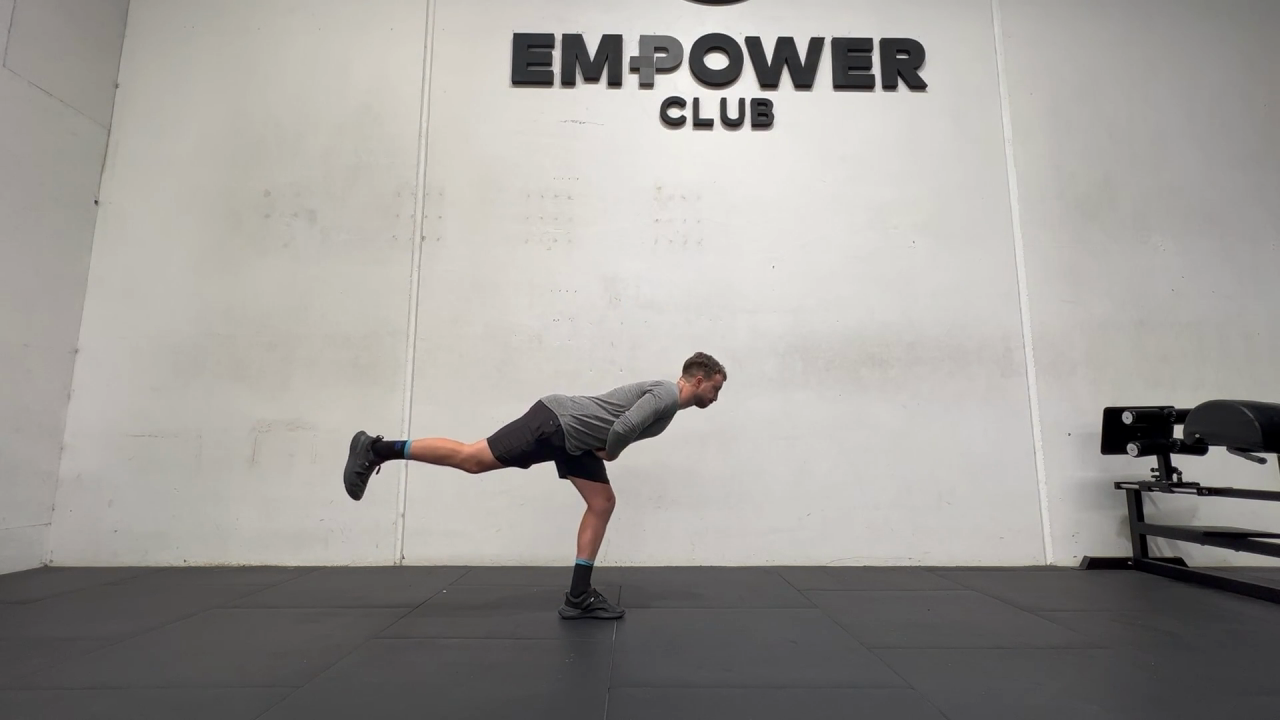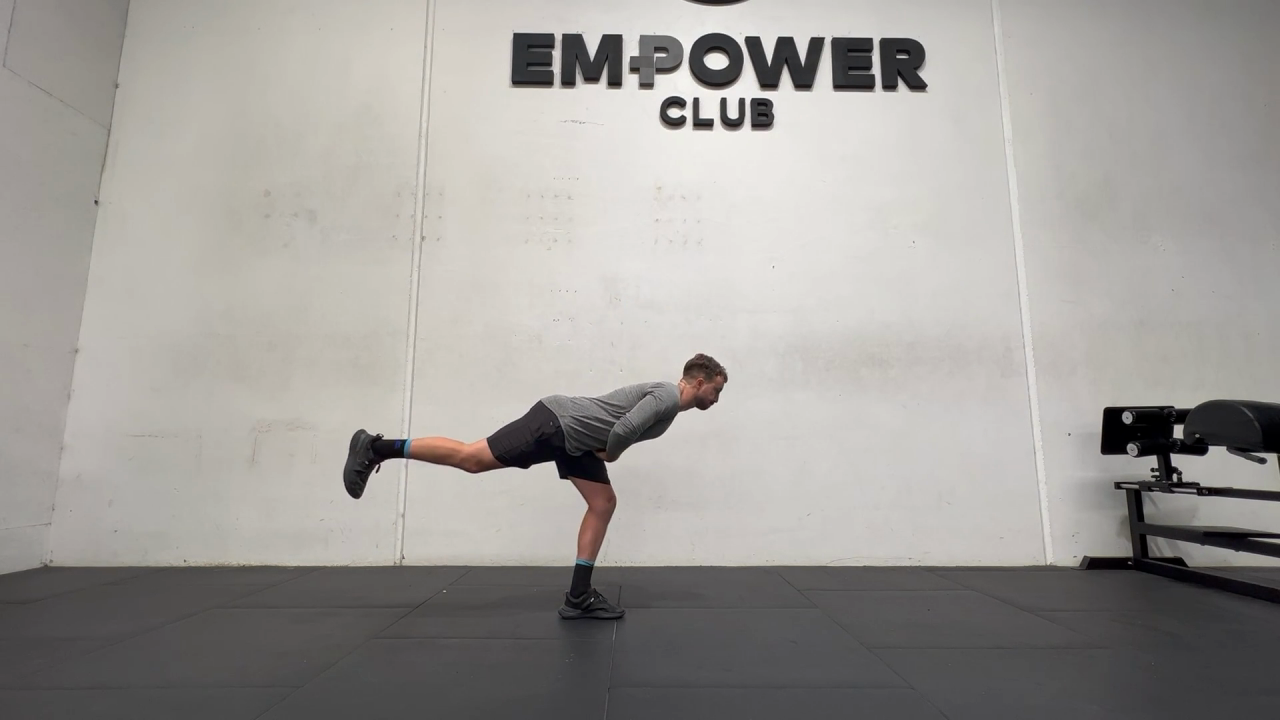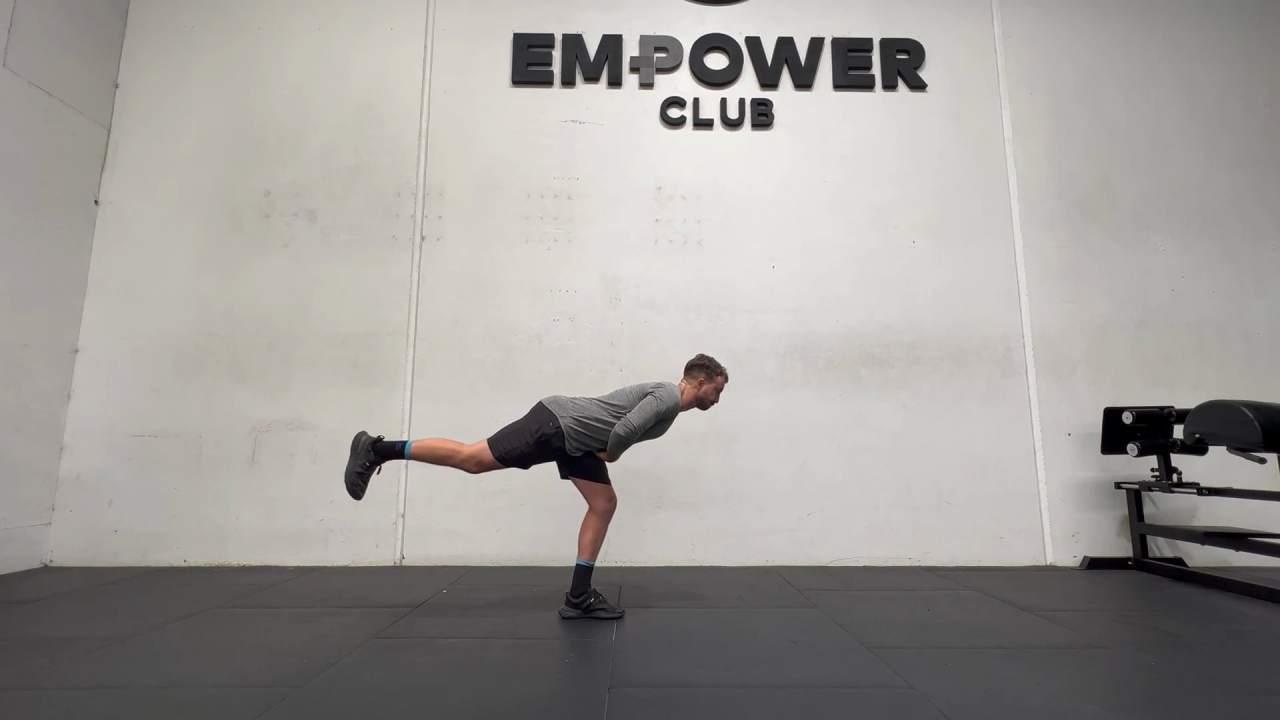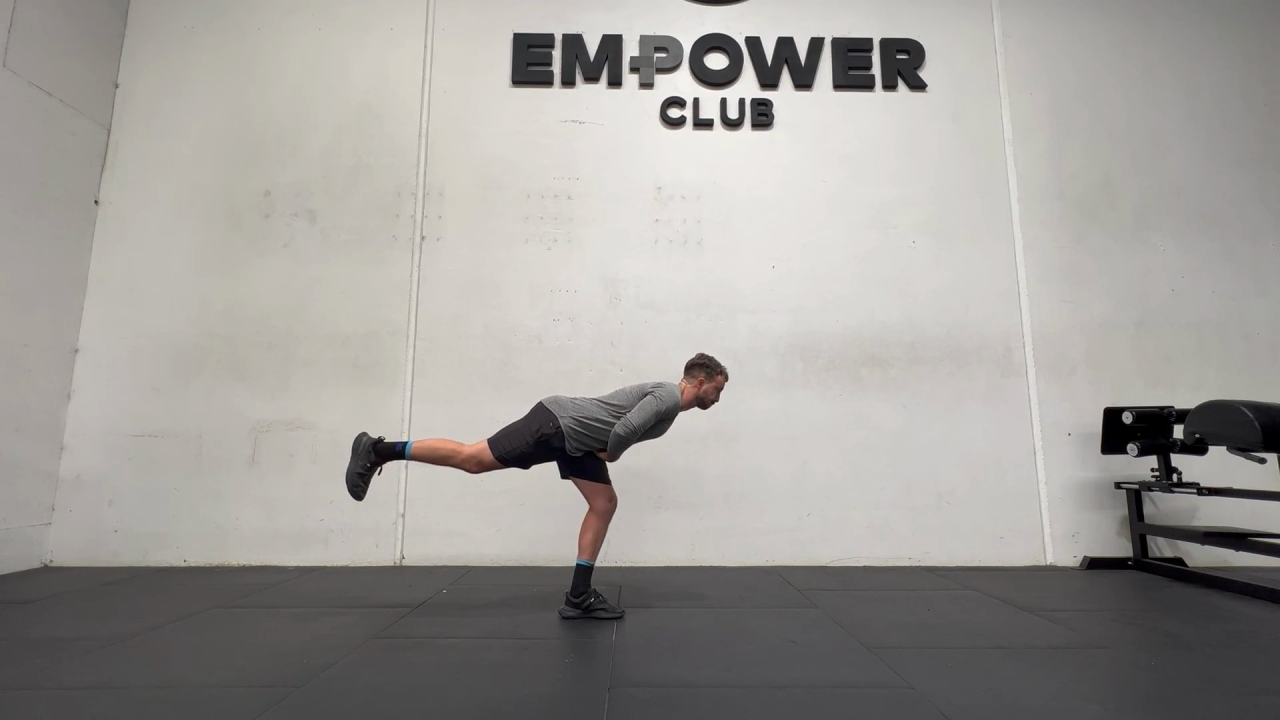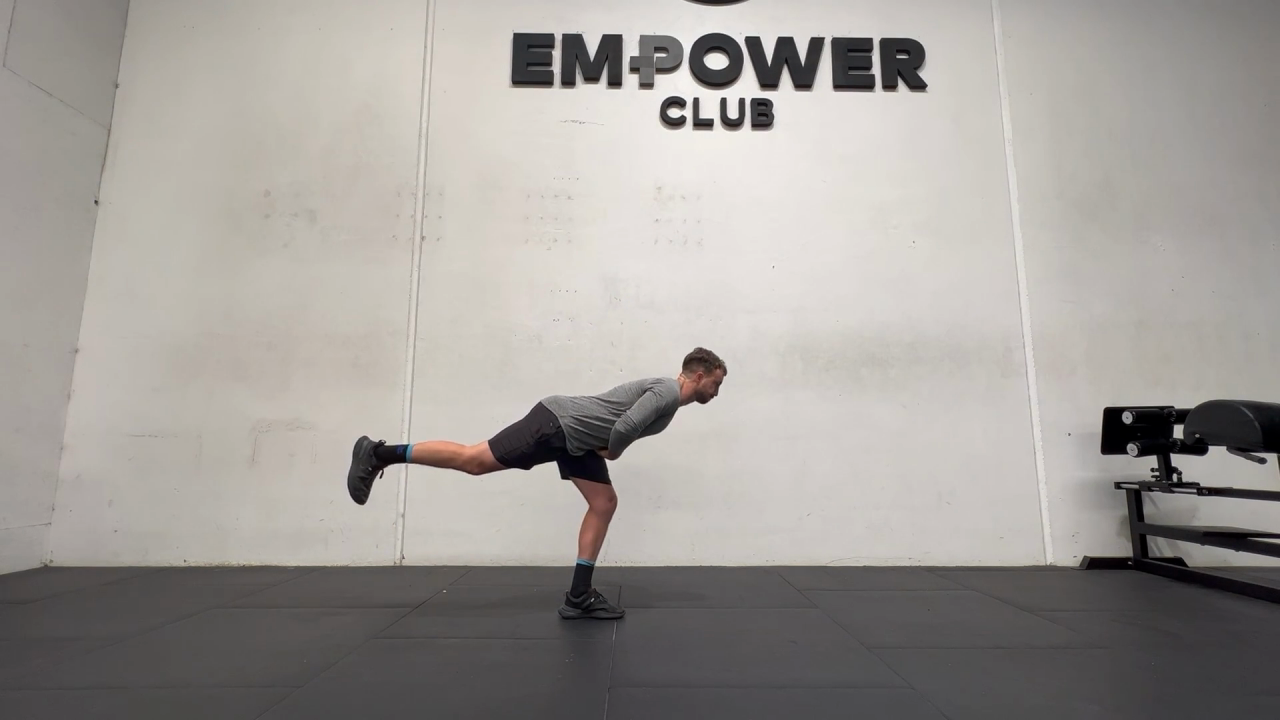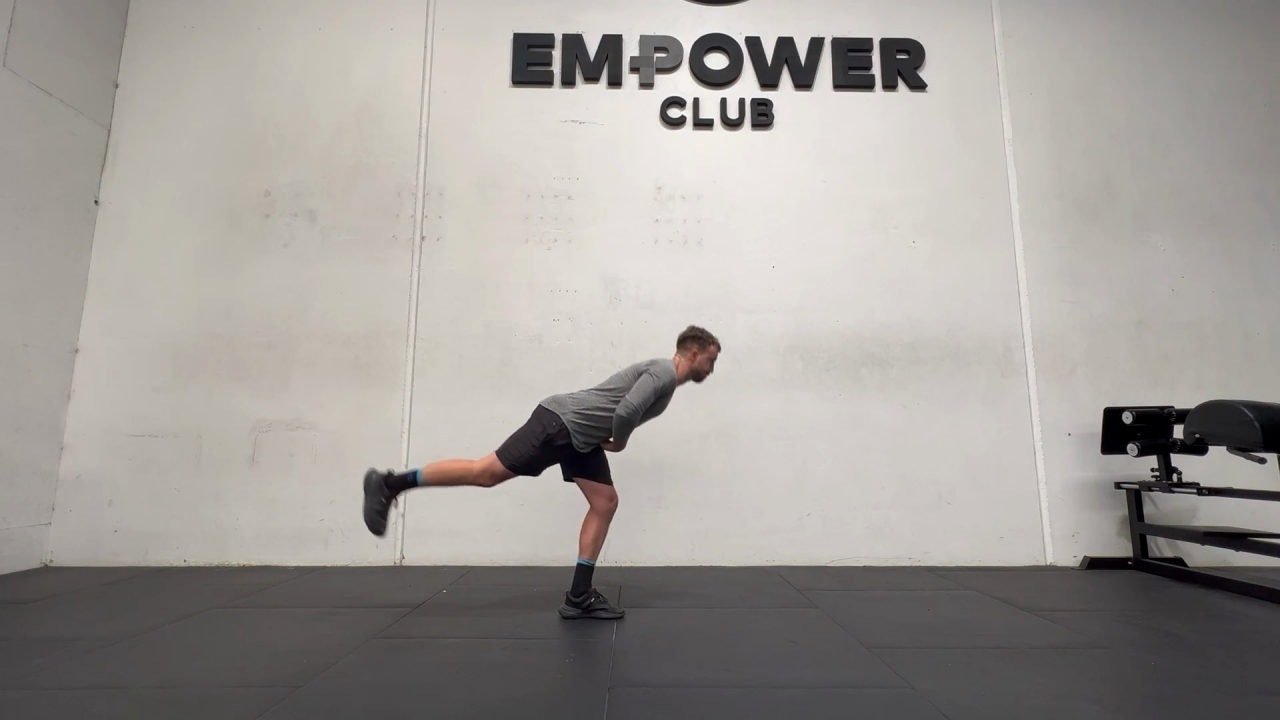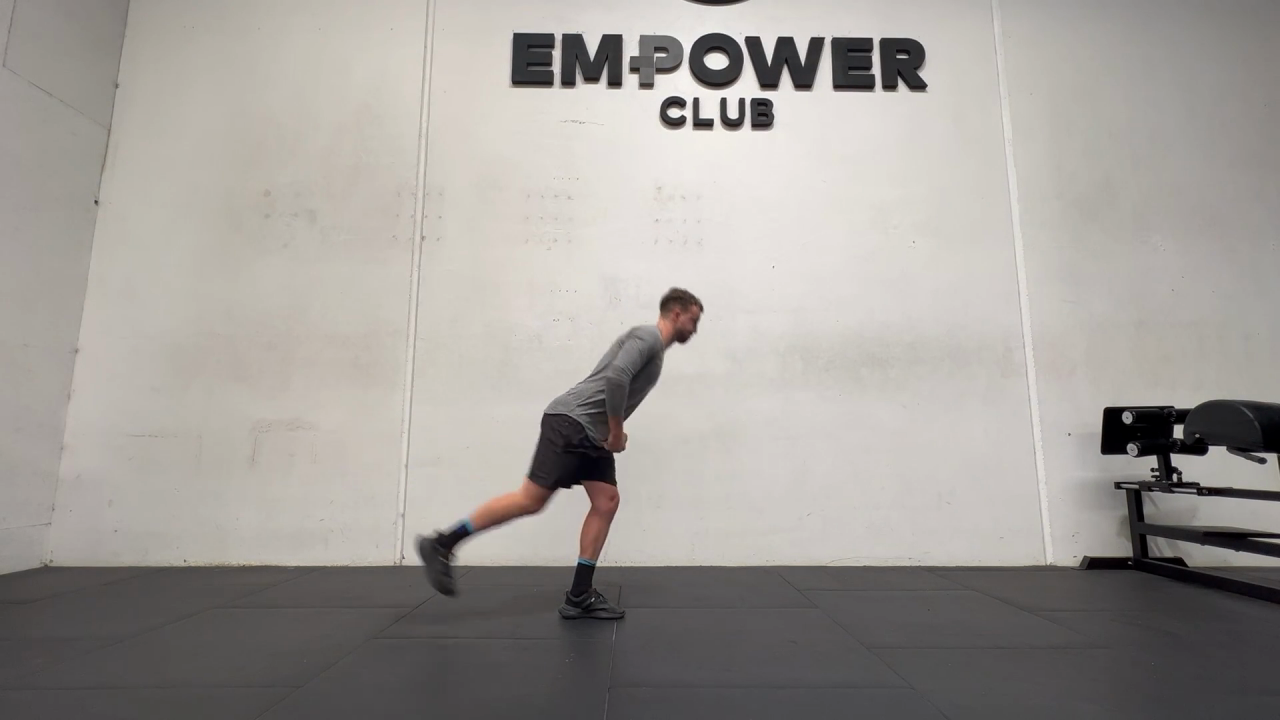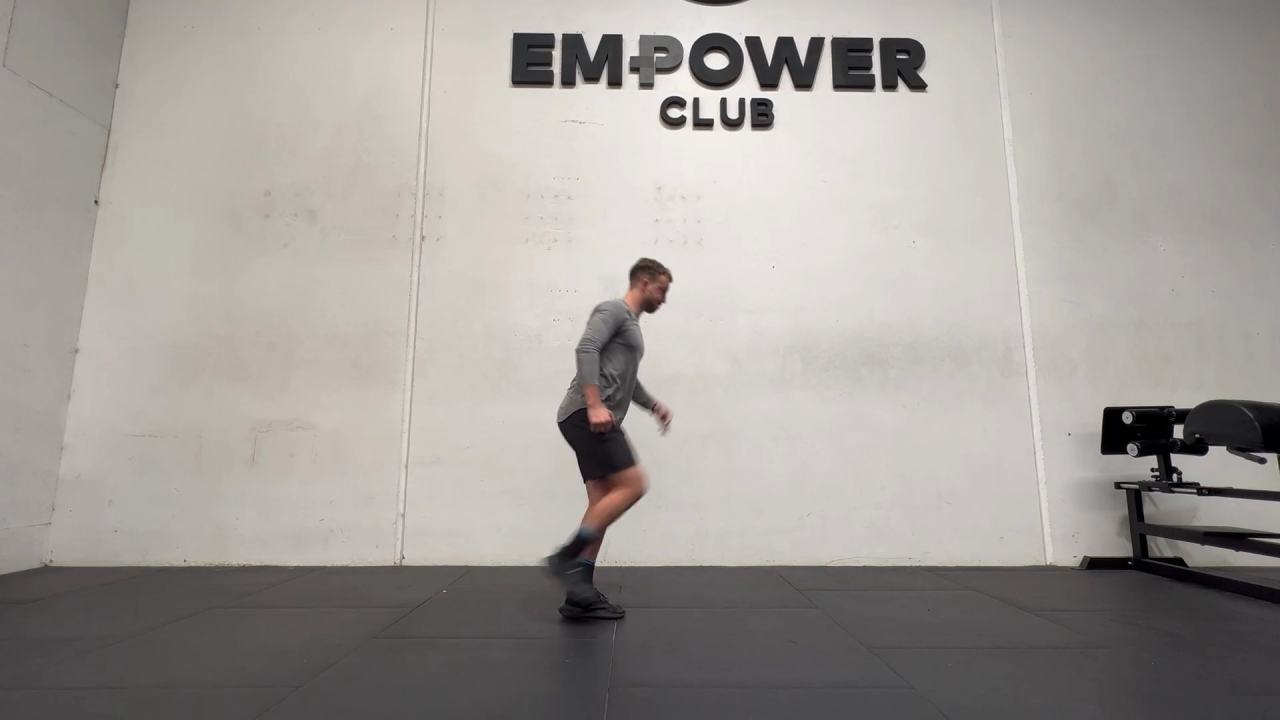
dt=0.2s
person 1, frame 1
left shoulder: (663, 396)
right shoulder: (666, 395)
right elbow: (624, 426)
left wrist: (603, 451)
right wrist: (611, 454)
left hip: (573, 438)
right hip: (556, 423)
left knee: (603, 504)
right knee: (471, 458)
left ankle: (579, 596)
right ankle: (377, 450)
person 1, frame 2
left shoulder: (664, 398)
right shoulder: (667, 397)
right elbow: (624, 428)
left wrist: (604, 452)
right wrist: (611, 455)
left hip: (574, 439)
right hip: (556, 424)
left knee: (603, 504)
right knee: (471, 457)
left ankle: (579, 596)
right ankle: (377, 449)
person 1, frame 3
left shoulder: (664, 398)
right shoulder: (668, 398)
right elbow: (625, 429)
left wrist: (605, 453)
right wrist: (611, 456)
left hip: (574, 439)
right hip: (556, 424)
left knee: (604, 504)
right knee: (471, 458)
left ankle: (579, 596)
right ankle: (377, 450)
person 1, frame 4
left shoulder: (666, 399)
right shoulder: (668, 397)
right elbow: (624, 429)
left wrist: (604, 453)
right wrist: (612, 456)
left hip: (575, 439)
right hip: (556, 424)
left knee: (604, 504)
right knee: (470, 458)
left ankle: (578, 597)
right ankle: (377, 451)
person 1, frame 5
left shoulder: (666, 394)
right shoulder: (667, 391)
right elbow: (626, 427)
left wrist: (606, 450)
right wrist: (614, 453)
left hip: (576, 439)
right hip: (558, 425)
left knee: (605, 504)
right knee: (473, 459)
left ankle: (579, 596)
right ankle: (379, 455)
person 1, frame 6
left shoulder: (665, 380)
right shoulder: (663, 372)
right elbow: (626, 410)
left wrist: (610, 440)
right wrist: (620, 442)
left hip: (582, 437)
right hip: (561, 423)
left knee: (605, 503)
right knee: (484, 472)
left ankle: (579, 596)
right ankle: (390, 483)
person 1, frame 7
left shoulder: (654, 347)
right shoulder: (648, 338)
right elbow: (614, 377)
left wrist: (614, 429)
right wrist: (615, 429)
left hip: (591, 430)
right hip: (573, 421)
left knee: (607, 501)
right knee: (532, 499)
left ankle: (581, 594)
right ankle: (442, 544)
person 1, frame 8
left shoulder: (630, 323)
right shoulder: (615, 311)
right elbow: (586, 350)
left wrist: (652, 405)
right wrist: (596, 406)
left hip: (598, 417)
right hip: (585, 415)
left knee: (603, 500)
right knee: (632, 486)
left ankle: (581, 593)
right ankle: (563, 556)
